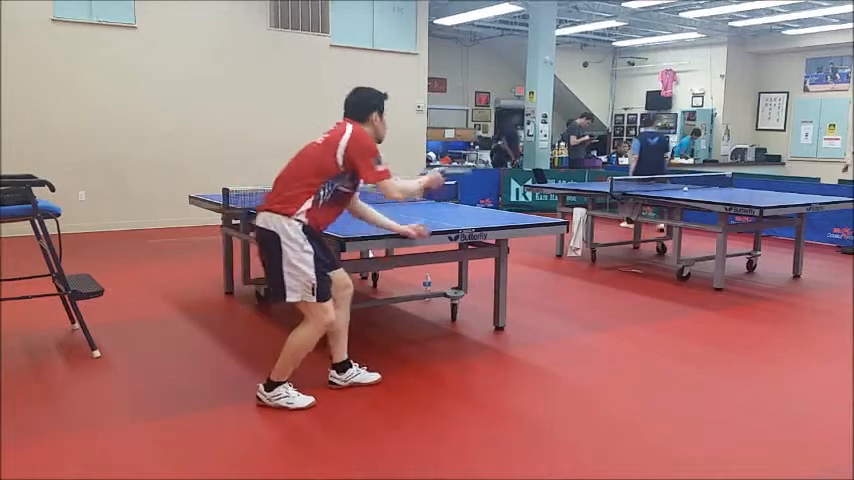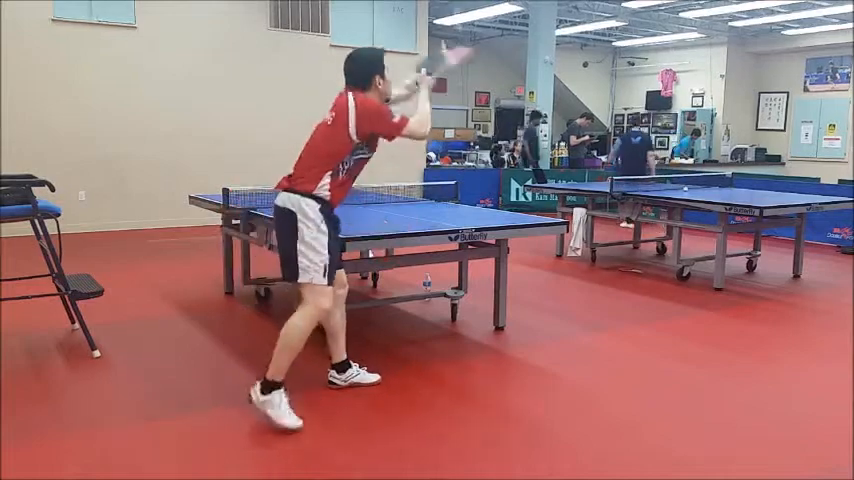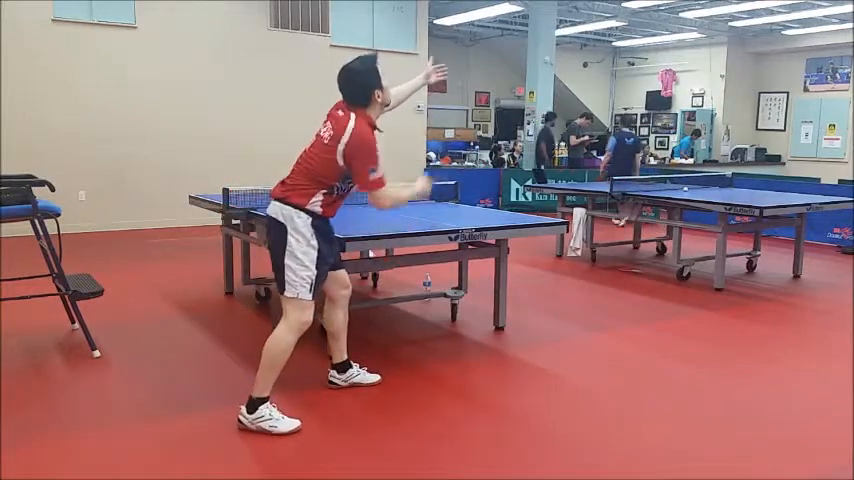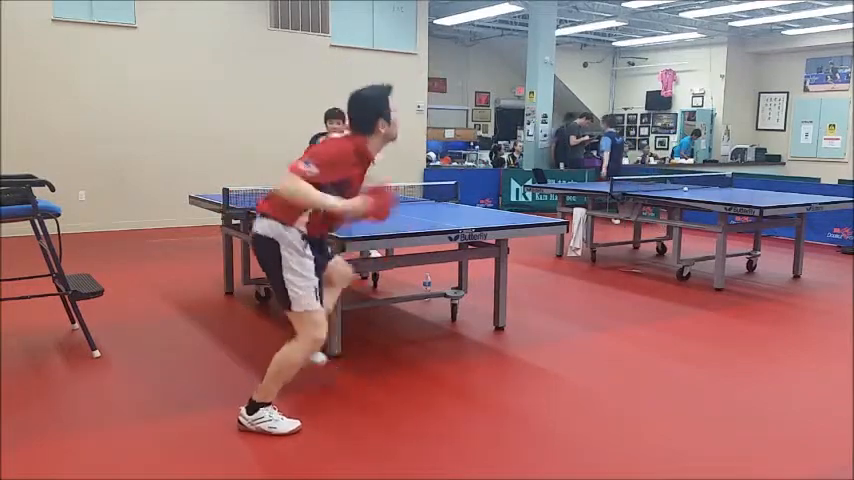
dt=0.4s
person 1, frame 1
left shoulder: (345, 140)
right shoulder: (358, 138)
left elbow: (355, 204)
right elbow: (394, 191)
left wrist: (399, 228)
right wrist: (426, 181)
left hip: (296, 226)
right hip: (284, 228)
left knee: (341, 288)
right knee: (321, 316)
left ankle: (341, 369)
right ankle: (273, 387)
person 1, frame 2
left shoulder: (349, 100)
right shoulder: (366, 108)
left elbow: (396, 95)
right elbow: (420, 130)
left wrist: (420, 85)
right wrist: (424, 92)
left hip: (310, 206)
right hip: (303, 208)
left knee: (337, 289)
right knee: (317, 304)
left ankle: (341, 369)
right ankle: (269, 389)
person 1, frame 3
left shoulder: (344, 112)
right shoulder: (360, 135)
left elbow: (387, 103)
right elbow: (379, 198)
left wrist: (422, 80)
right wrist: (416, 189)
left hip: (307, 216)
right hip: (296, 219)
left knee: (339, 288)
right knee: (299, 317)
left ankle: (341, 368)
right ankle: (255, 408)
person 1, frame 4
left shoulder: (356, 150)
right shoulder: (342, 150)
right elbow: (286, 184)
right wrist: (341, 205)
left hip: (295, 233)
right hip: (282, 235)
left knee: (339, 273)
right knee: (313, 333)
left ankle: (306, 352)
right ankle: (256, 409)
